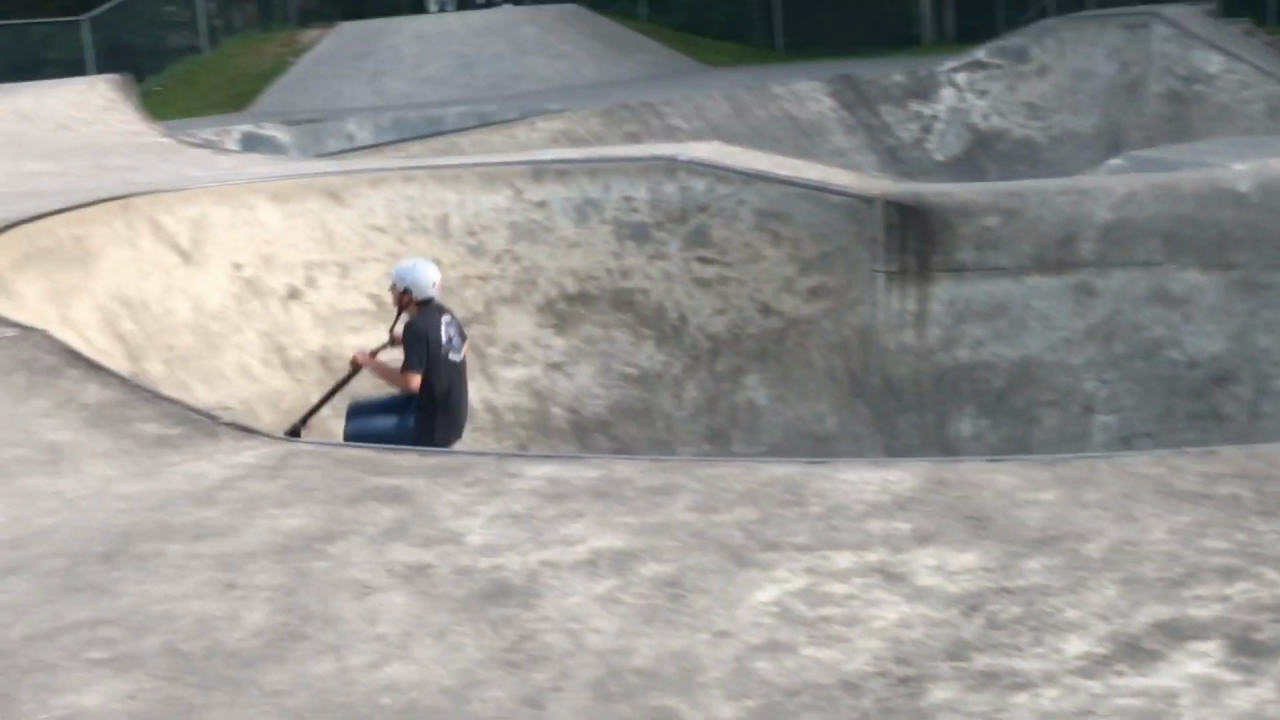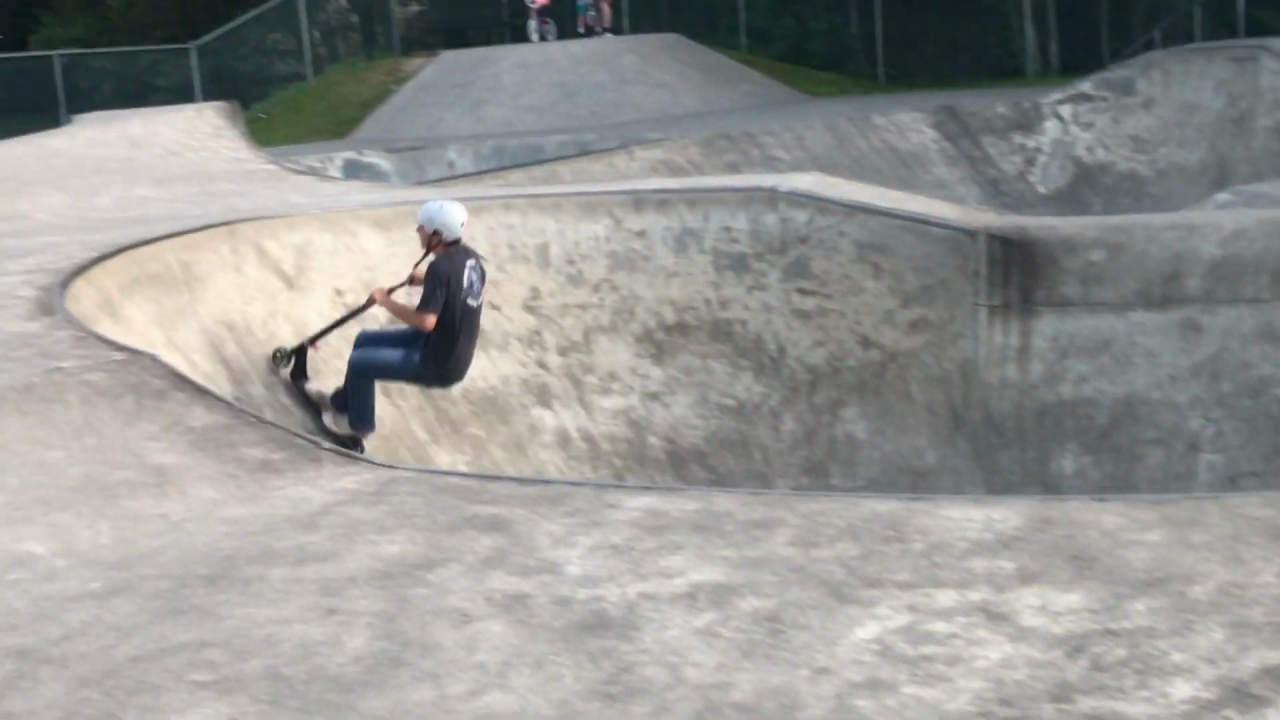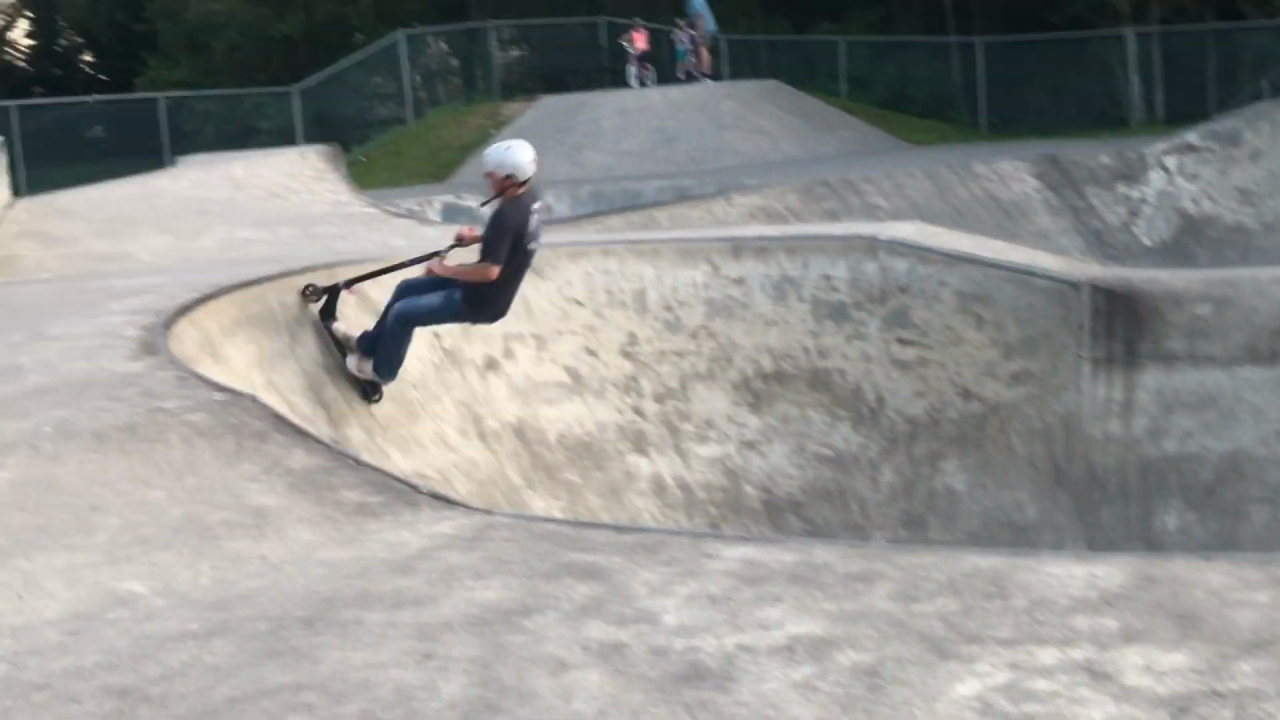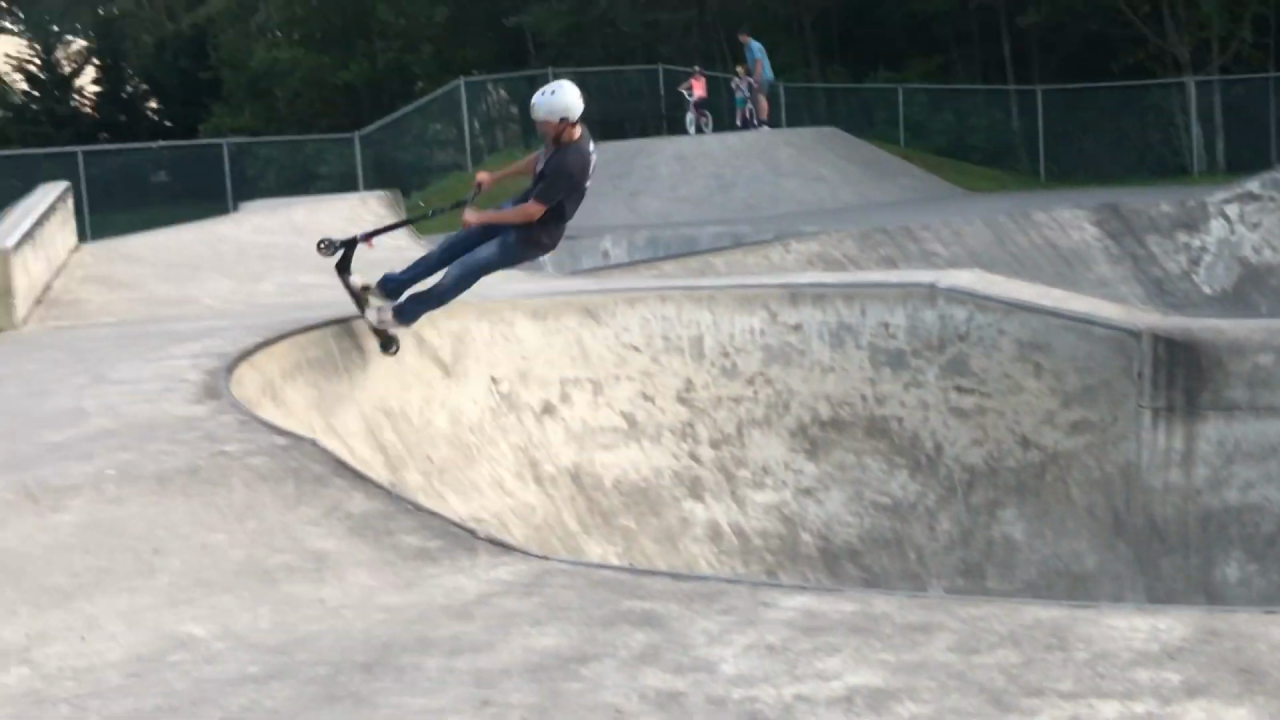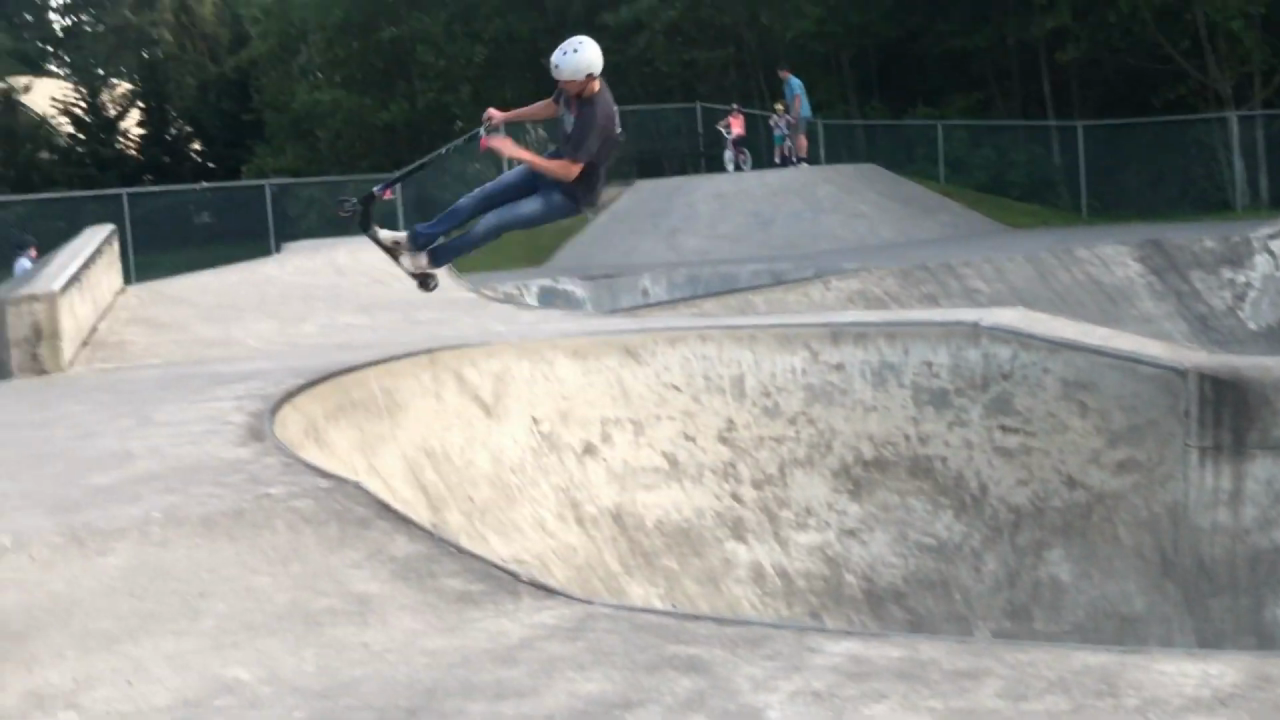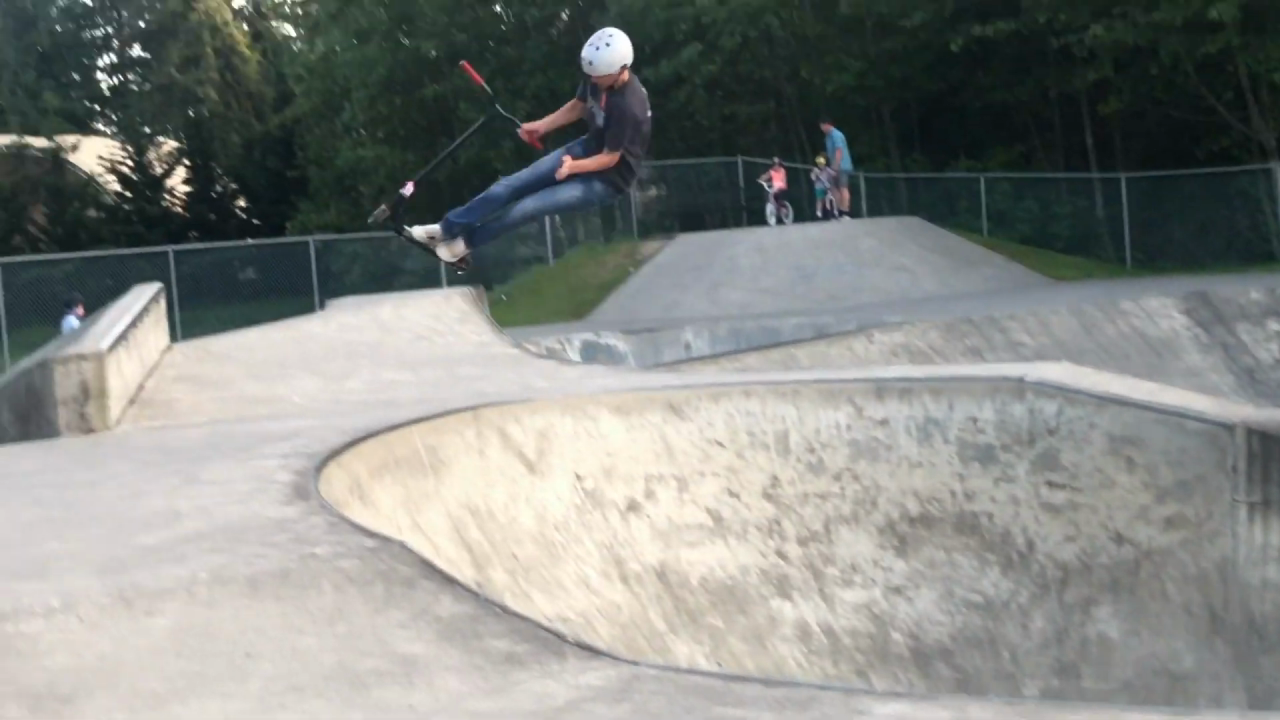
dt=0.1s
person 1, frame 1
left shoulder: (417, 328)
right shoulder: (443, 313)
left elbow: (411, 382)
right elbow: (463, 347)
left wrist: (370, 362)
left hip: (432, 429)
left knee: (355, 432)
right knee: (358, 411)
person 1, frame 2
left shoulder: (442, 268)
right shoulder: (470, 257)
left elbow: (426, 322)
right elbow: (470, 290)
left wrist: (386, 302)
left hip: (438, 365)
right hip: (456, 353)
left knee: (360, 360)
right knee: (365, 341)
left ankle: (358, 422)
right ankle: (342, 401)
person 1, frame 3
left shoulder: (505, 217)
right shoulder: (529, 199)
left elbow: (490, 271)
left wrist: (444, 270)
right wrist: (478, 237)
left hip: (481, 301)
right hip: (497, 293)
left knee: (401, 312)
right knee: (405, 290)
left ankle: (382, 369)
right ankle: (366, 343)
person 1, frame 4
left shoulder: (567, 162)
left elbow: (533, 211)
left wrist: (481, 218)
right wrist: (495, 175)
left hip: (534, 236)
left knee: (461, 273)
right knee: (450, 247)
left ankle: (399, 314)
right ankle: (387, 287)
person 1, frame 5
left shoulder: (595, 116)
right shoulder: (575, 88)
left elbow: (568, 171)
right elbow: (553, 107)
left wrist: (518, 153)
right wrist: (505, 117)
left hip: (571, 194)
right hip: (554, 161)
left knee: (492, 223)
right knee: (481, 197)
left ankle: (432, 257)
right ankle: (415, 240)
person 1, frame 6
left shoulder: (629, 109)
right shoulder: (595, 71)
left elbow: (611, 158)
left wrist: (572, 167)
right wrist: (541, 126)
left hip: (606, 179)
right hip: (585, 149)
left knee: (527, 208)
right knee: (511, 185)
left ankle: (466, 240)
right ankle: (447, 228)
